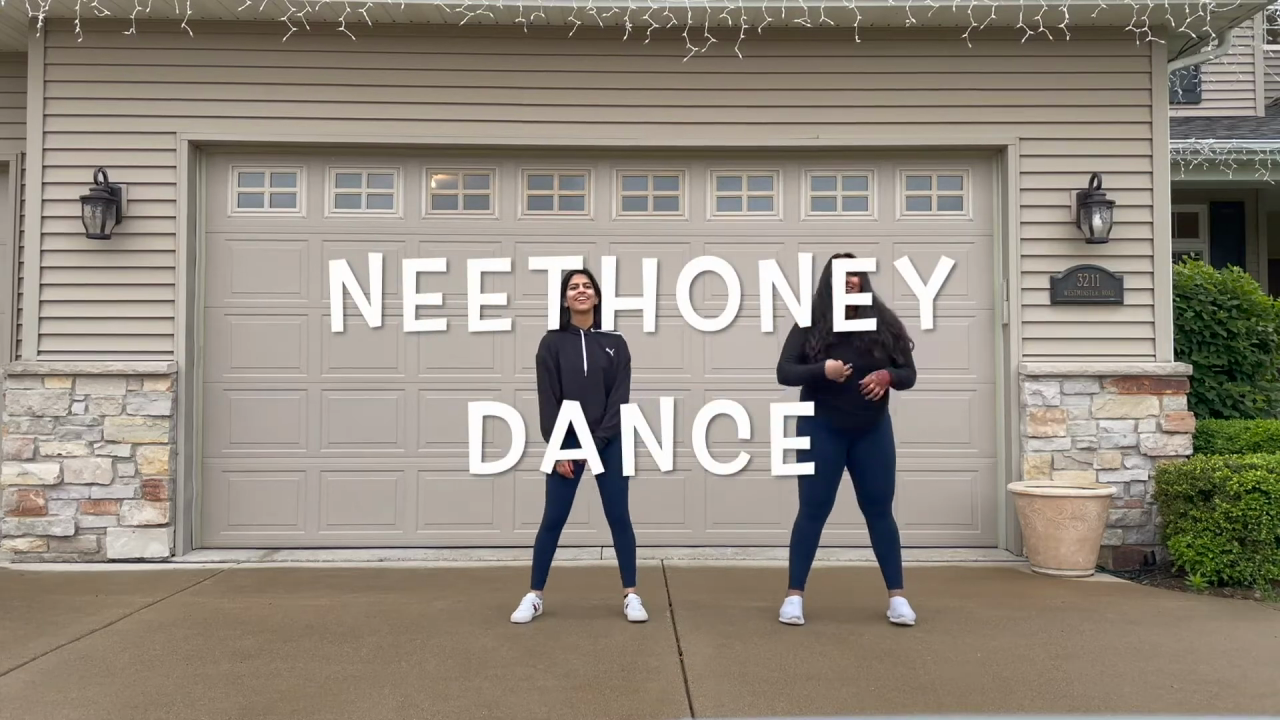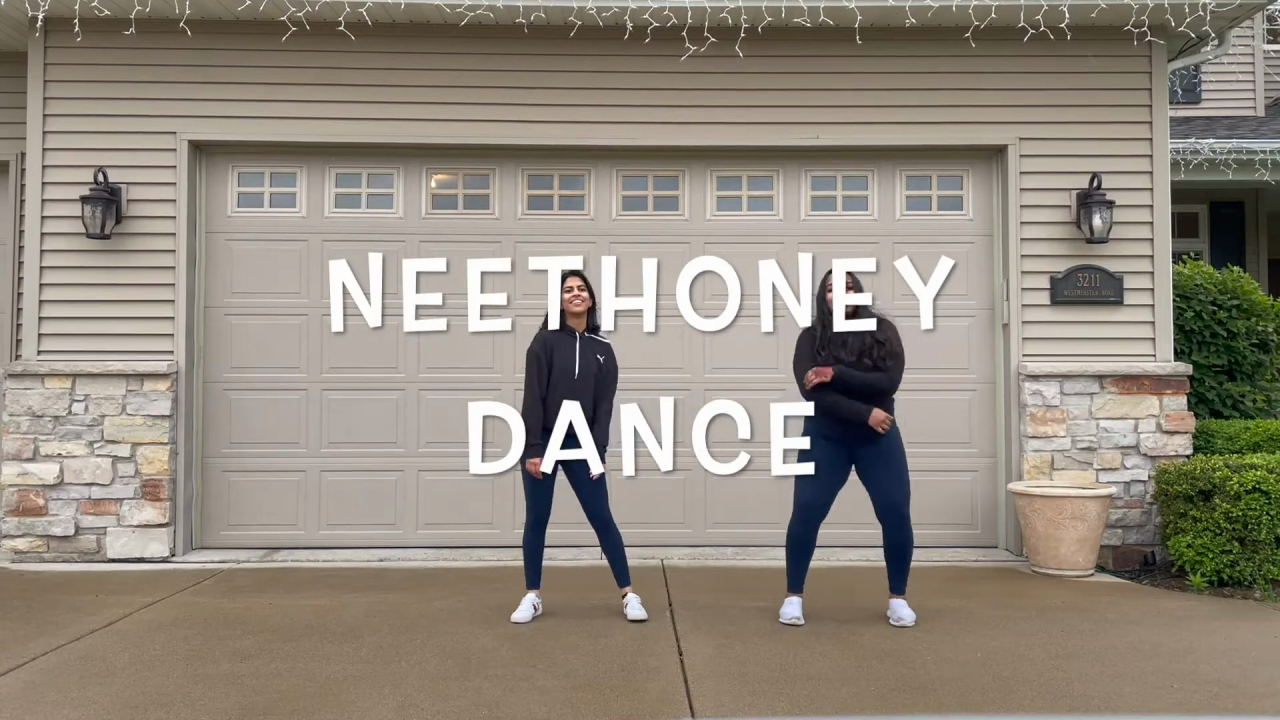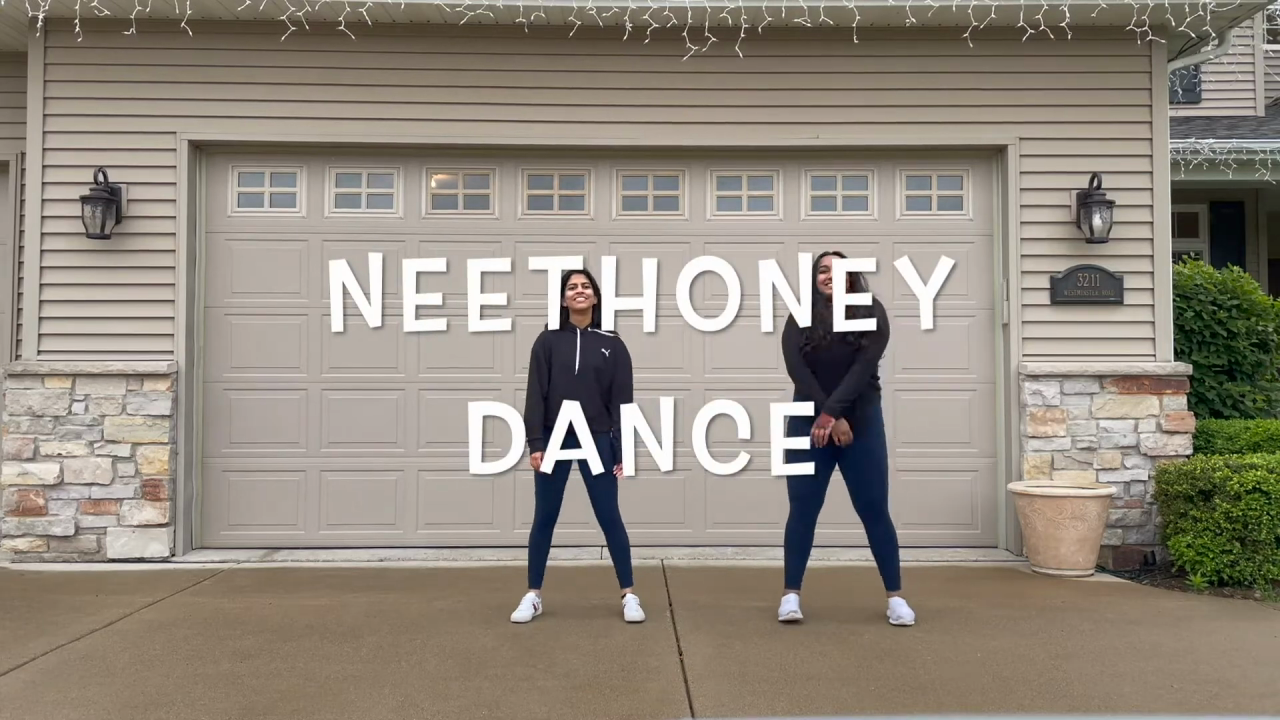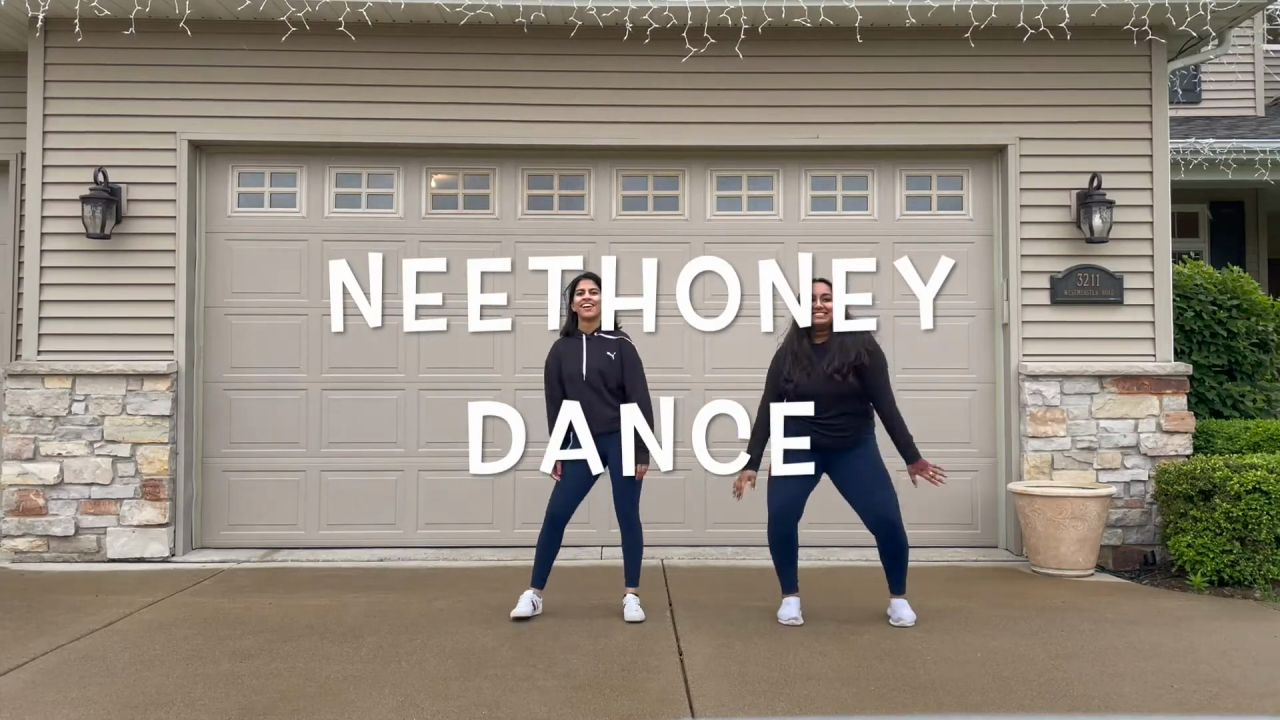
dt=0.3s
person 1, frame 1
left shoulder: (883, 323)
right shoulder: (811, 324)
left elbow: (908, 376)
right elbow: (784, 373)
left wrist: (889, 375)
right wrist: (821, 369)
left hip: (872, 430)
right hip: (822, 428)
left knee: (879, 510)
right knee: (814, 510)
left ankle: (896, 597)
right ankle: (794, 595)
person 1, frame 2
left shoulder: (882, 331)
right shoulder: (811, 338)
left elbow: (889, 382)
right elbow: (811, 390)
left wrist: (835, 374)
right wrist: (863, 413)
left hip: (878, 440)
right hip: (825, 438)
left knee: (896, 516)
right knee: (806, 514)
left ankle: (897, 599)
right ankle: (793, 596)
person 1, frame 3
left shoulder: (871, 316)
right shoulder: (800, 320)
left elbow: (862, 368)
right elbow: (798, 371)
left wrist: (831, 412)
right wrist: (828, 418)
left hip: (862, 426)
right hip: (809, 425)
left knee: (874, 510)
right knee: (803, 508)
left ankle: (895, 596)
right ankle: (791, 594)
person 1, frame 4
left shoulder: (862, 347)
right shoulder: (788, 355)
left elbow: (884, 404)
right elbow: (767, 412)
left wrist: (912, 457)
right wrist: (750, 464)
left hip: (854, 448)
right hip: (799, 447)
left knee: (887, 520)
right knee: (780, 517)
left ankle: (898, 599)
right ankle: (790, 597)
person 2, frame 1
left shoulder: (614, 342)
right shoulder: (552, 343)
left elbow: (620, 397)
right elbow: (548, 400)
left wrist: (600, 443)
right wrist: (558, 449)
left hip: (608, 443)
right hip: (567, 443)
left knee: (619, 518)
right knee: (553, 519)
left ankle: (631, 595)
right ankle: (534, 596)
person 2, frame 2
left shoulder: (603, 349)
right shoulder: (545, 340)
left elbow: (604, 403)
right elbow: (533, 396)
left wrist: (598, 449)
right wrist: (532, 447)
left hip: (581, 444)
right hip: (543, 442)
left knee: (602, 519)
right knee: (537, 520)
left ankle: (629, 594)
right ankle: (532, 596)
person 2, frame 3
left shoulder: (611, 344)
right shoulder: (549, 341)
left elbow: (621, 398)
right elbow: (536, 393)
left wrist: (621, 449)
right wrist: (535, 442)
left hip: (596, 442)
right hip: (554, 440)
left knee: (610, 518)
right knee: (545, 519)
left ankle: (629, 595)
right ankle: (533, 596)
person 2, frame 4
left shoulder: (620, 345)
right shoulder: (561, 350)
left elbow: (638, 398)
right elbow: (555, 404)
left wrist: (641, 451)
left hip: (621, 442)
right hip: (583, 445)
left knee: (628, 519)
right knee: (555, 516)
left ankle: (631, 596)
right ankle: (534, 594)
